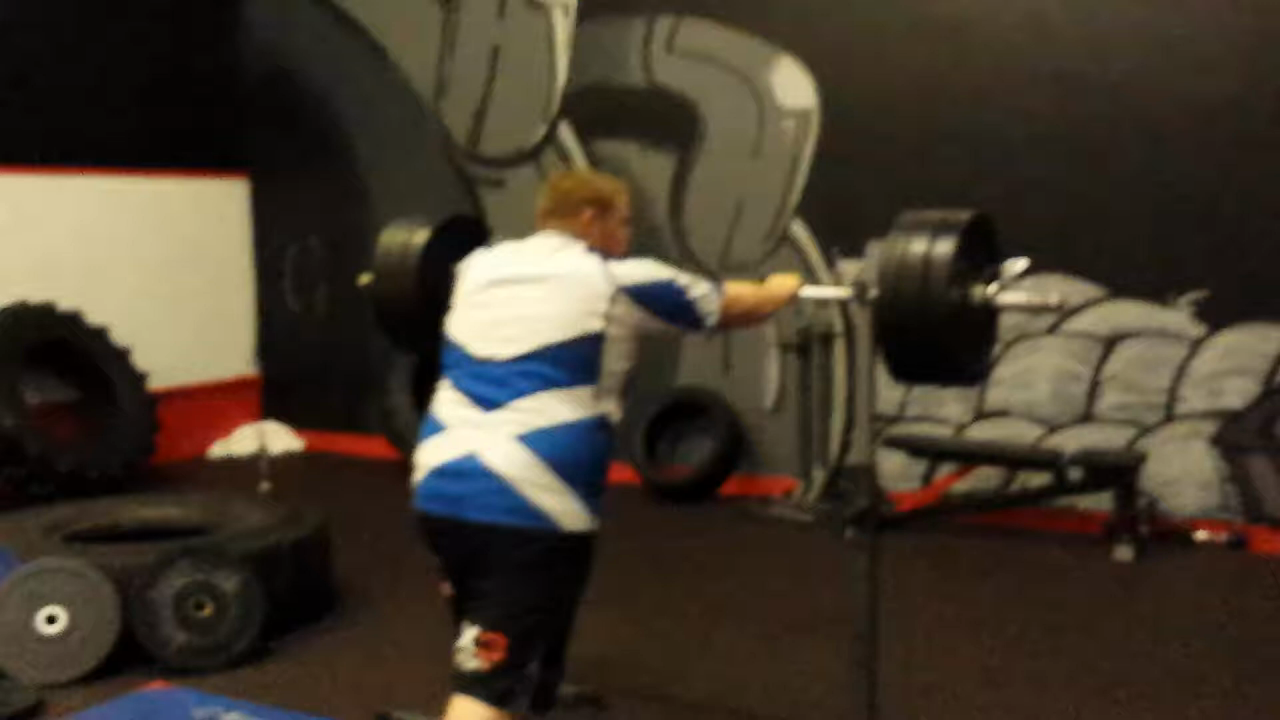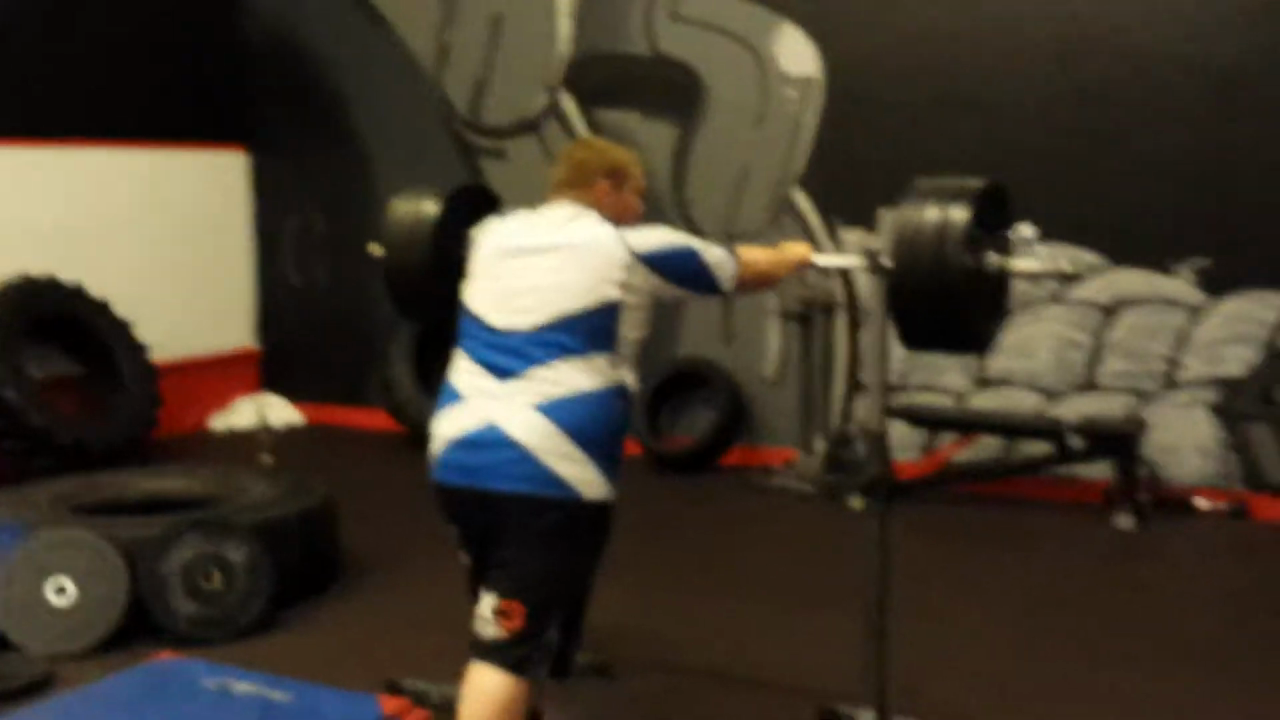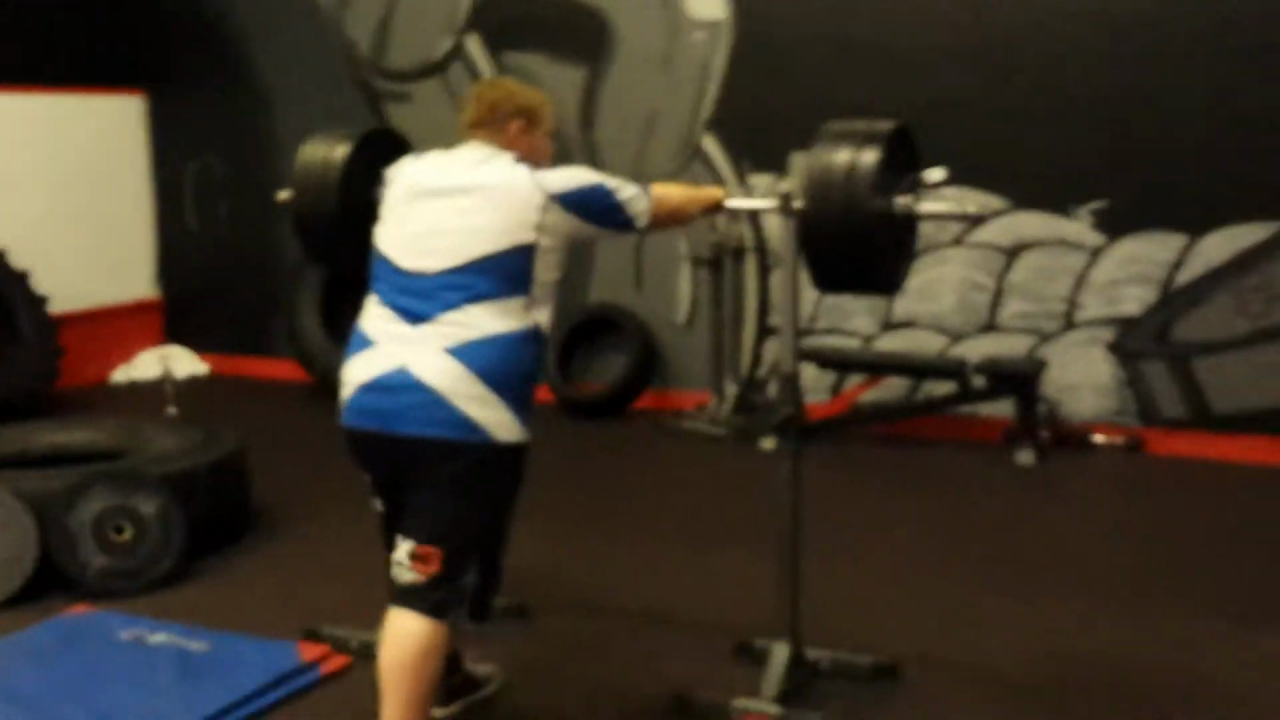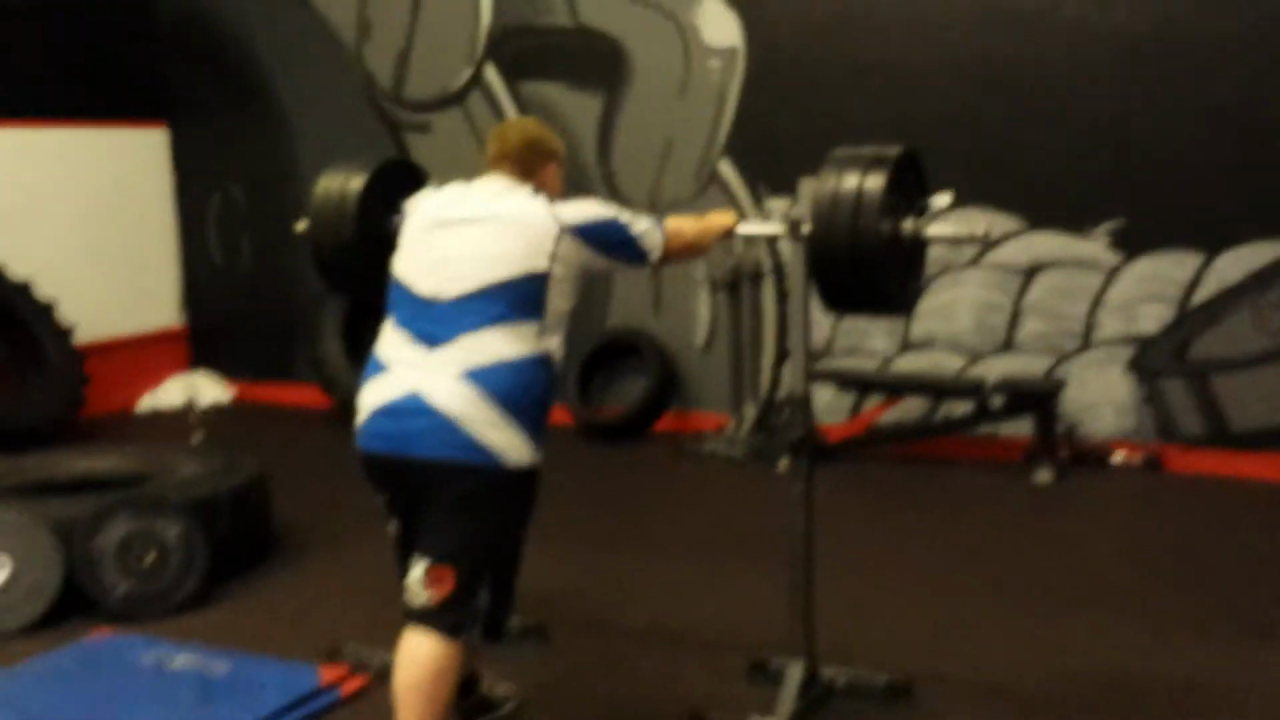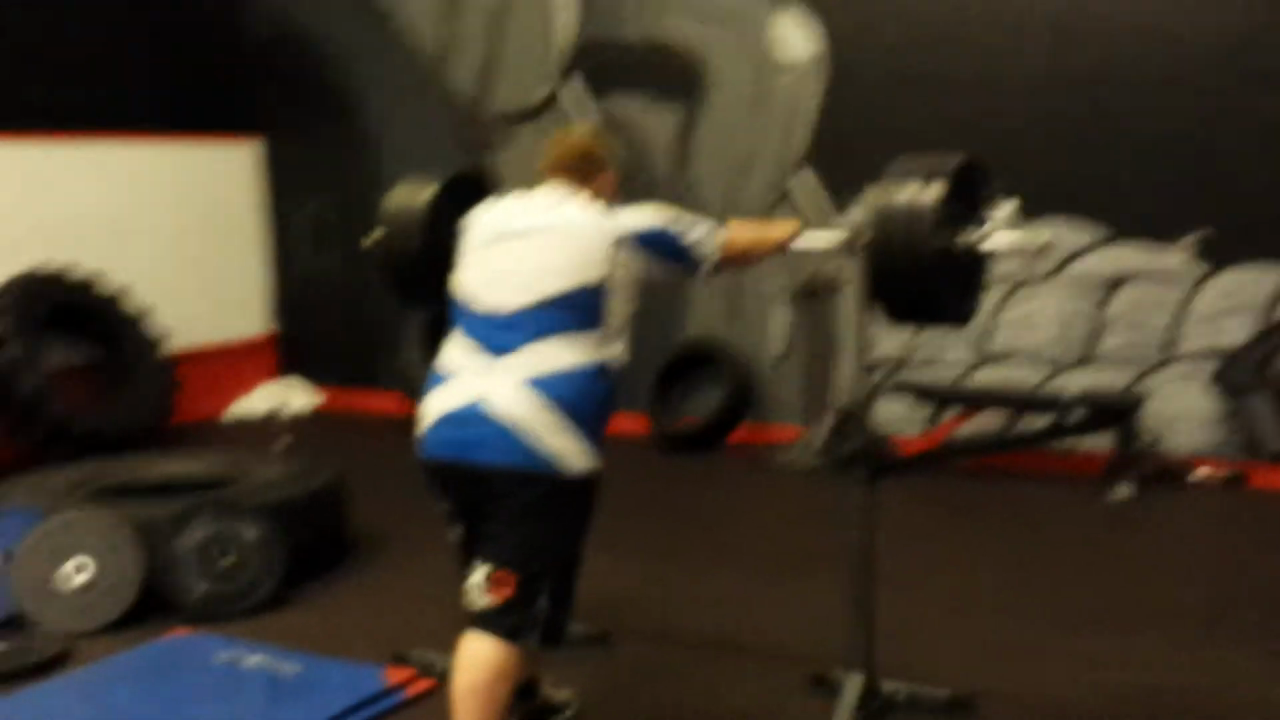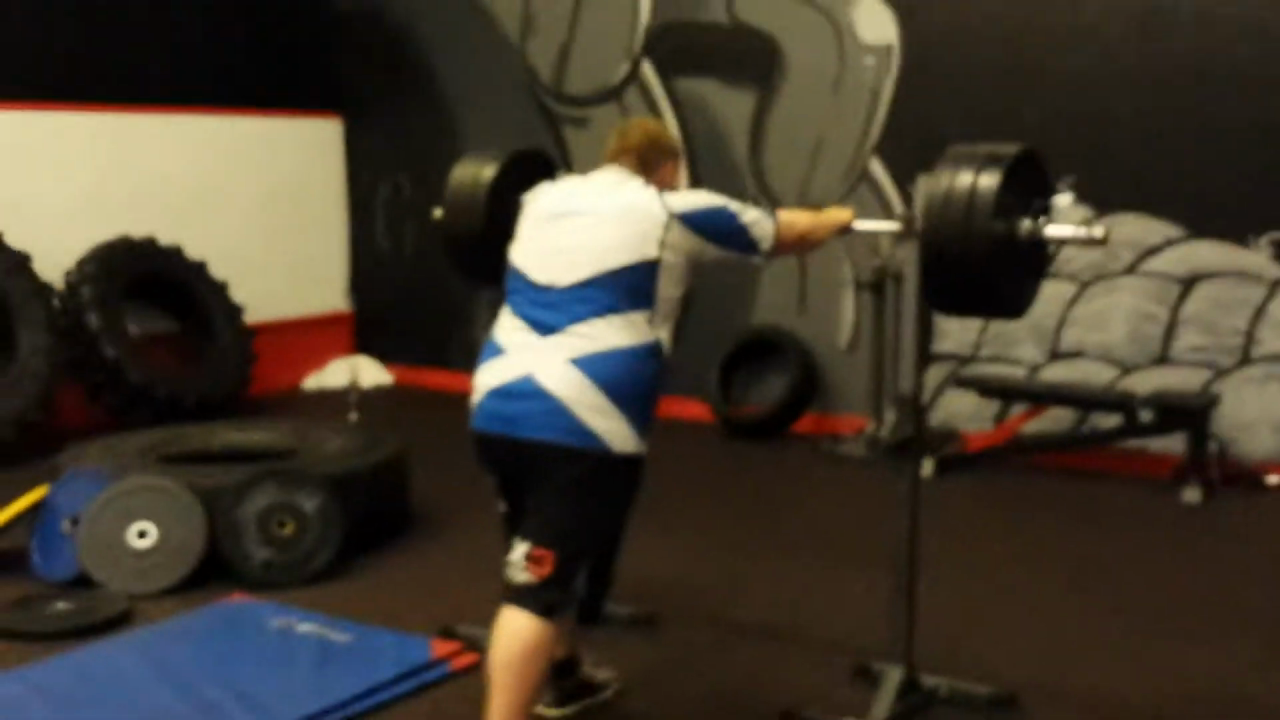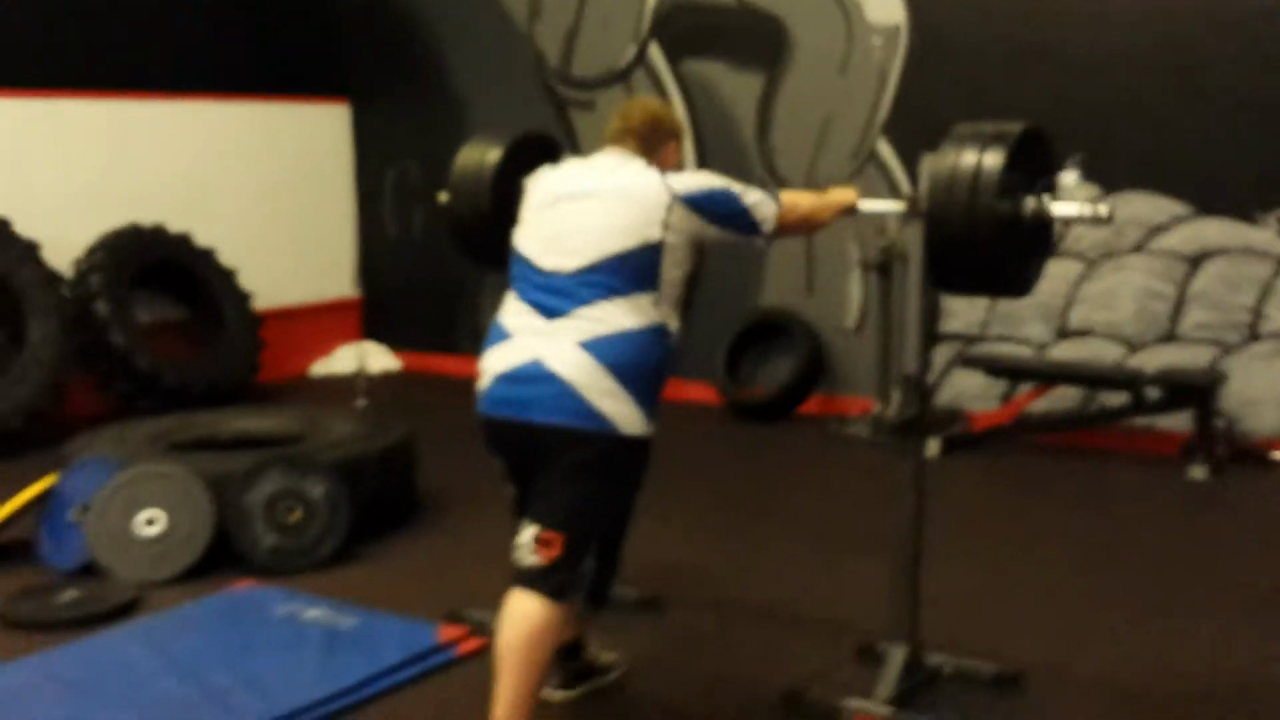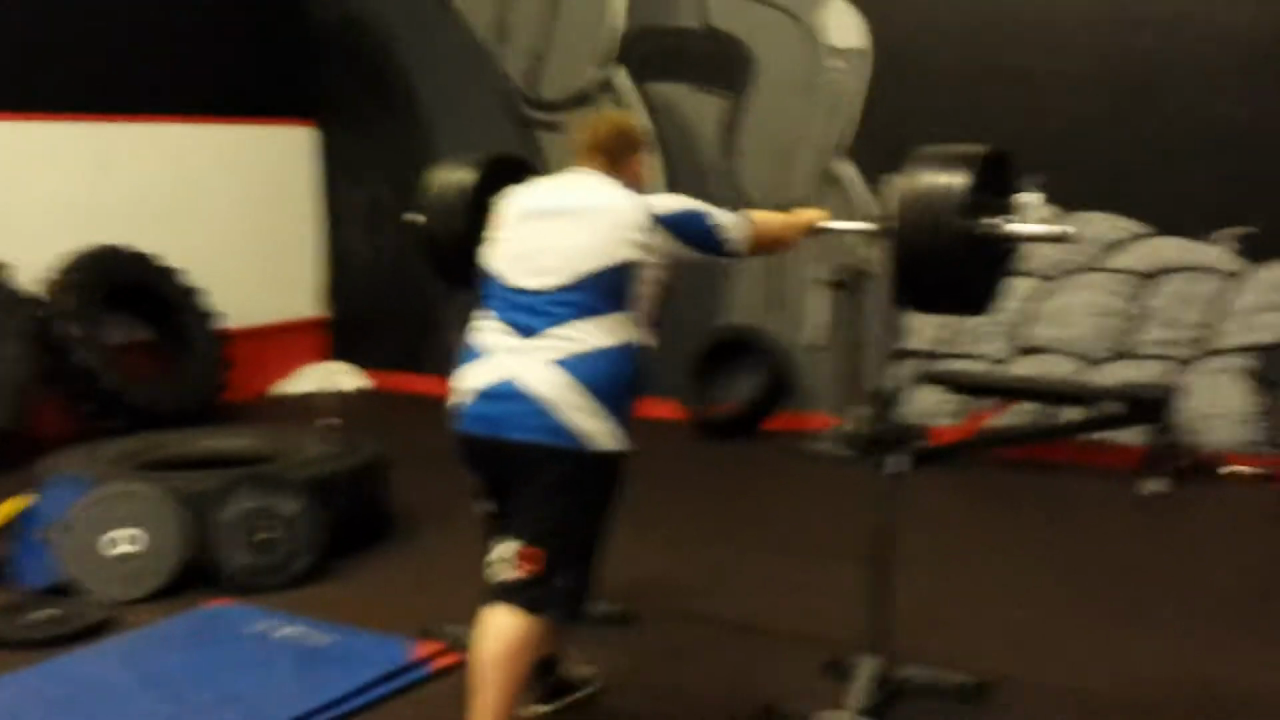
dt=0.3s
person 1, frame 1
left shoulder: (480, 266)
right shoulder: (617, 282)
right elbow: (734, 307)
right wrist: (779, 289)
left hip: (439, 488)
right hip: (529, 503)
left knee: (498, 651)
person 1, frame 2
left shoulder: (495, 233)
right shoulder: (634, 250)
right elbow: (748, 271)
right wrist: (793, 256)
left hip: (457, 458)
right hip: (545, 472)
left knee: (511, 615)
right knee: (507, 644)
person 1, frame 3
left shoulder: (408, 176)
right shoulder: (546, 191)
right elbow: (659, 206)
right wrist: (708, 195)
left hip: (368, 401)
right hip: (458, 415)
left knee: (429, 561)
right knee: (424, 584)
person 1, frame 4
left shoulder: (426, 207)
right shoulder: (561, 222)
right elbow: (672, 239)
right wrist: (719, 223)
left hip: (383, 426)
right hip: (470, 439)
left knee: (443, 578)
right knee: (437, 606)
person 1, frame 5
left shoulder: (484, 219)
right shoulder: (615, 230)
right elbow: (728, 245)
right wrist: (779, 233)
left hip: (446, 432)
right hip: (532, 444)
left knee: (505, 584)
right knee: (498, 609)
person 1, frame 6
left shoulder: (544, 199)
right shoulder: (672, 212)
right elbow: (785, 231)
right wrist: (836, 220)
left hip: (497, 408)
right hip: (579, 423)
left knee: (554, 556)
right knee: (537, 585)
person 1, frame 7
left shoulder: (546, 182)
right shoulder: (674, 195)
right elbow: (785, 213)
right wrist: (837, 201)
left hip: (504, 393)
right hip: (587, 407)
left knee: (560, 542)
right knee: (546, 567)
left ankle: (569, 658)
person 1, frame 8
left shoulder: (515, 200)
right shoulder: (646, 216)
right elbow: (754, 232)
right wrist: (803, 220)
left hip: (480, 410)
right hip: (562, 424)
left knee: (531, 557)
right knee: (524, 583)
